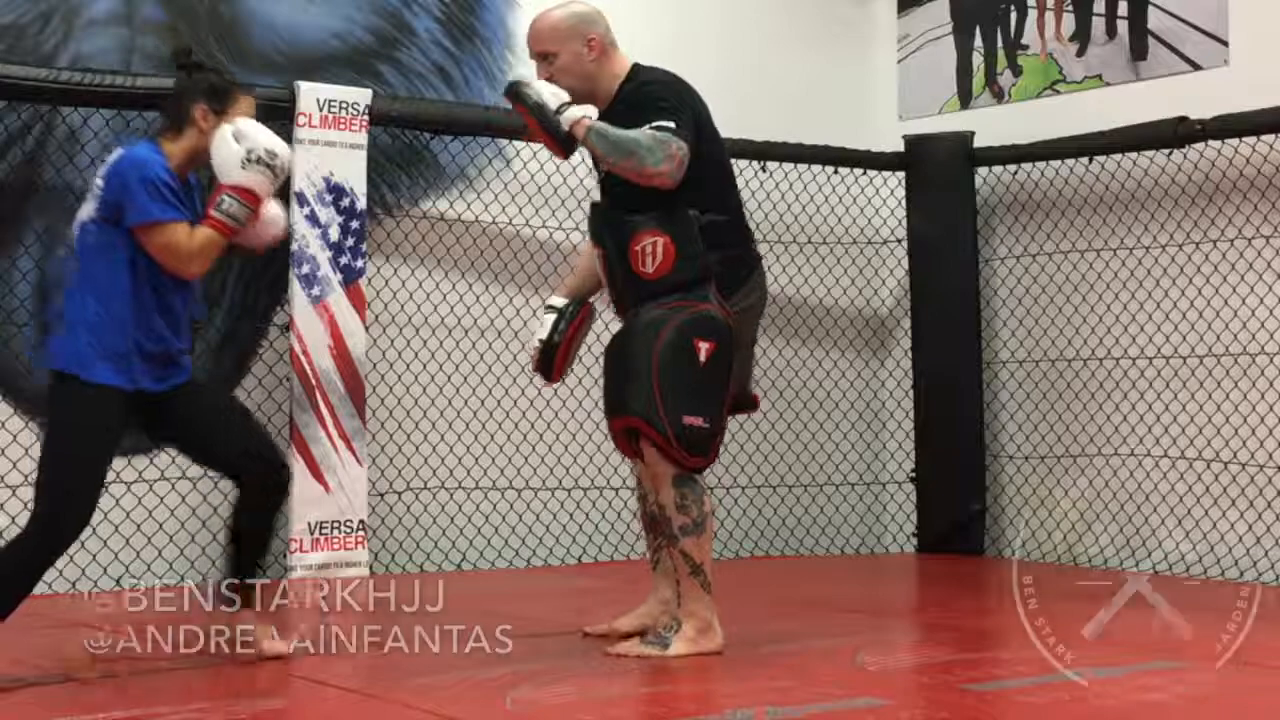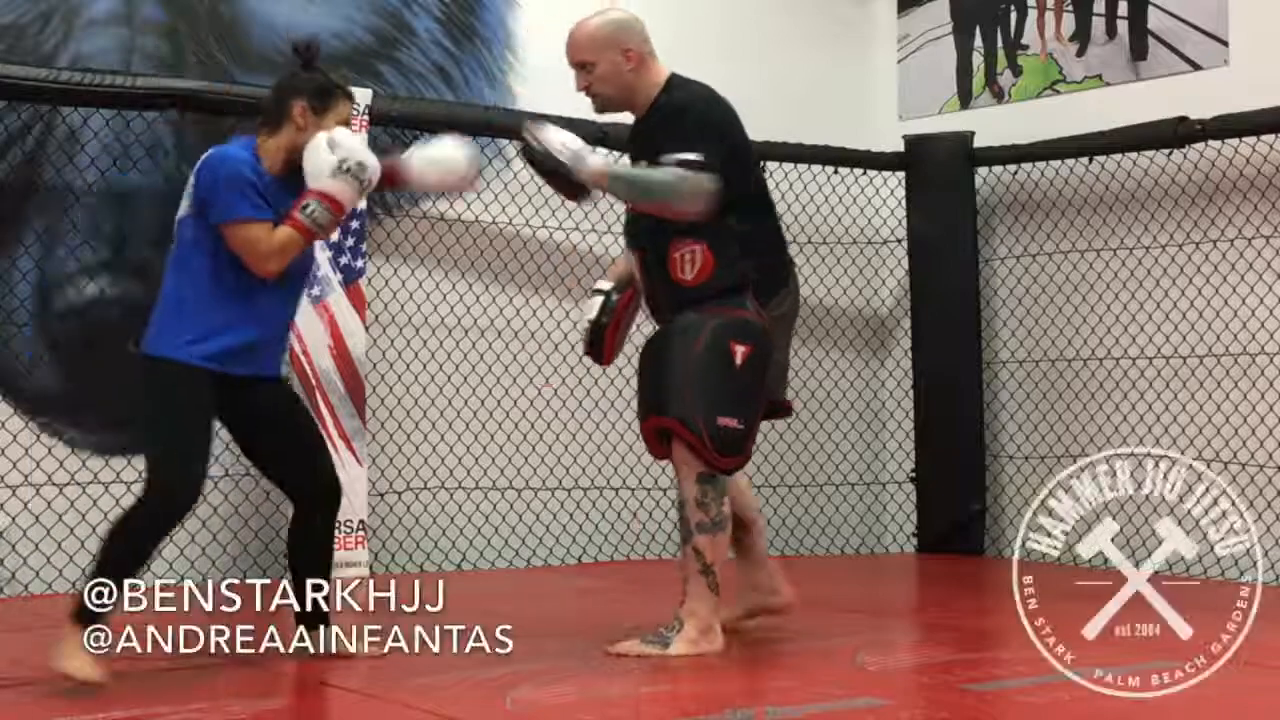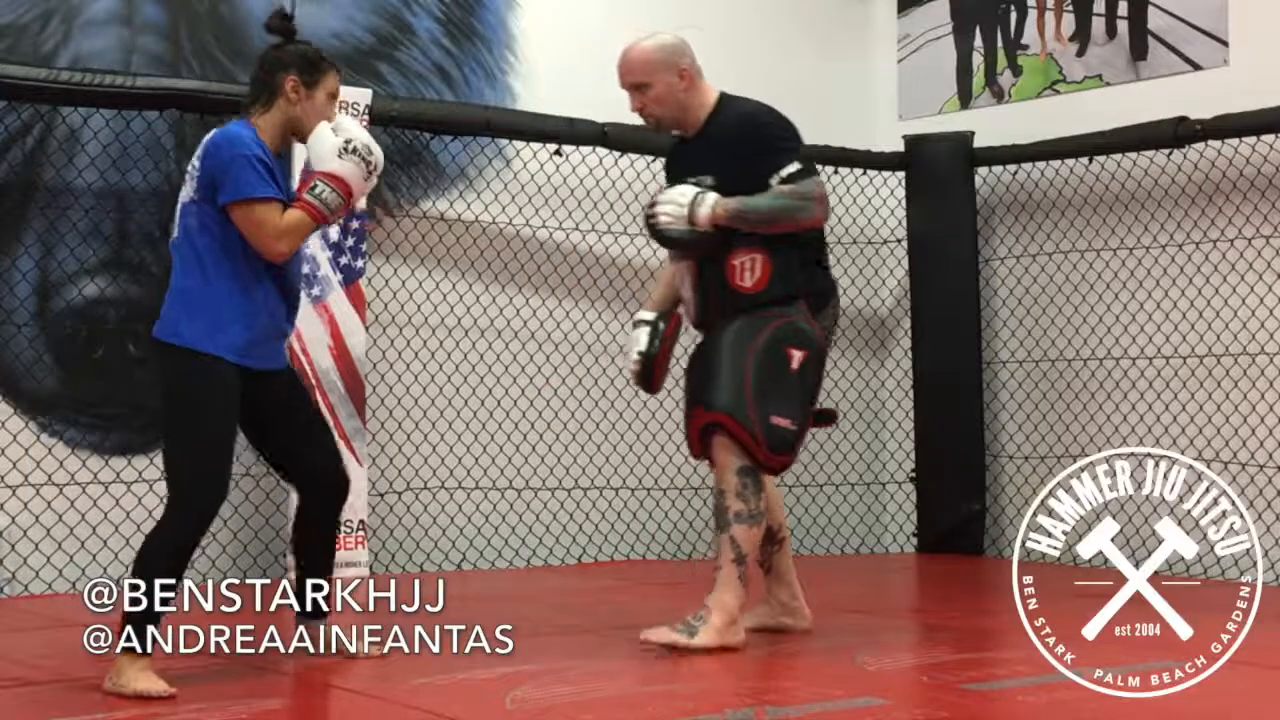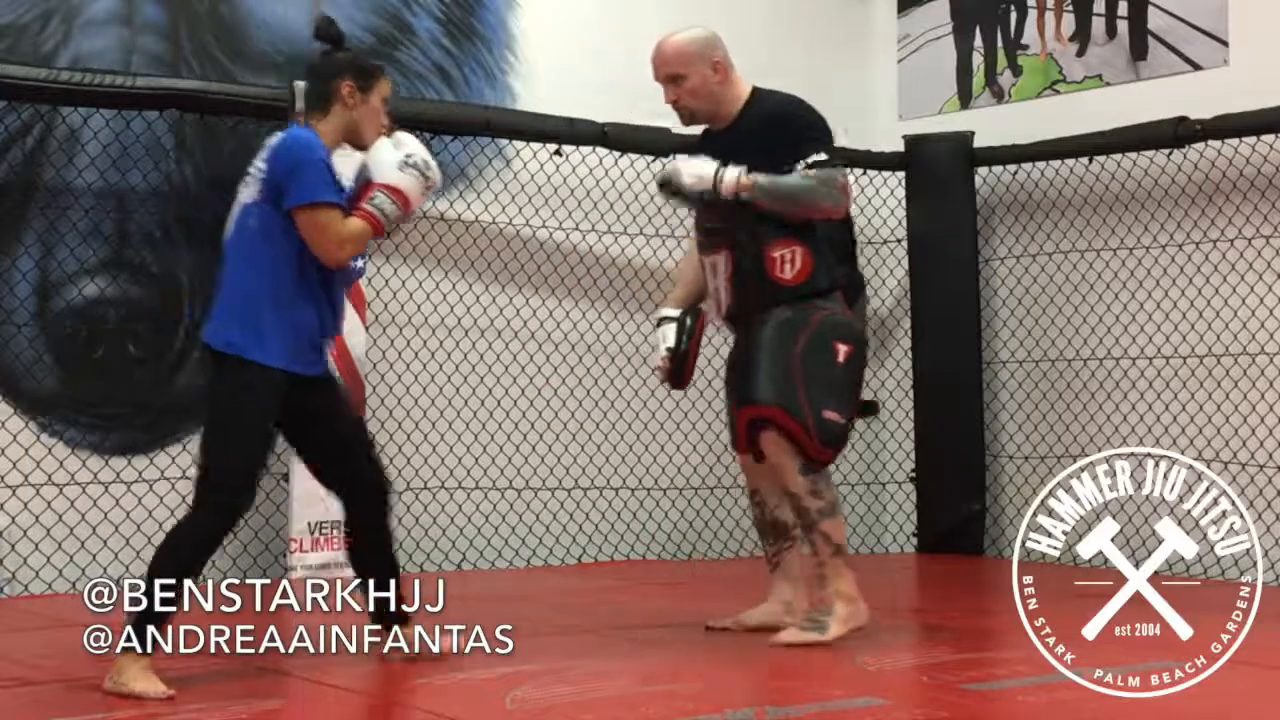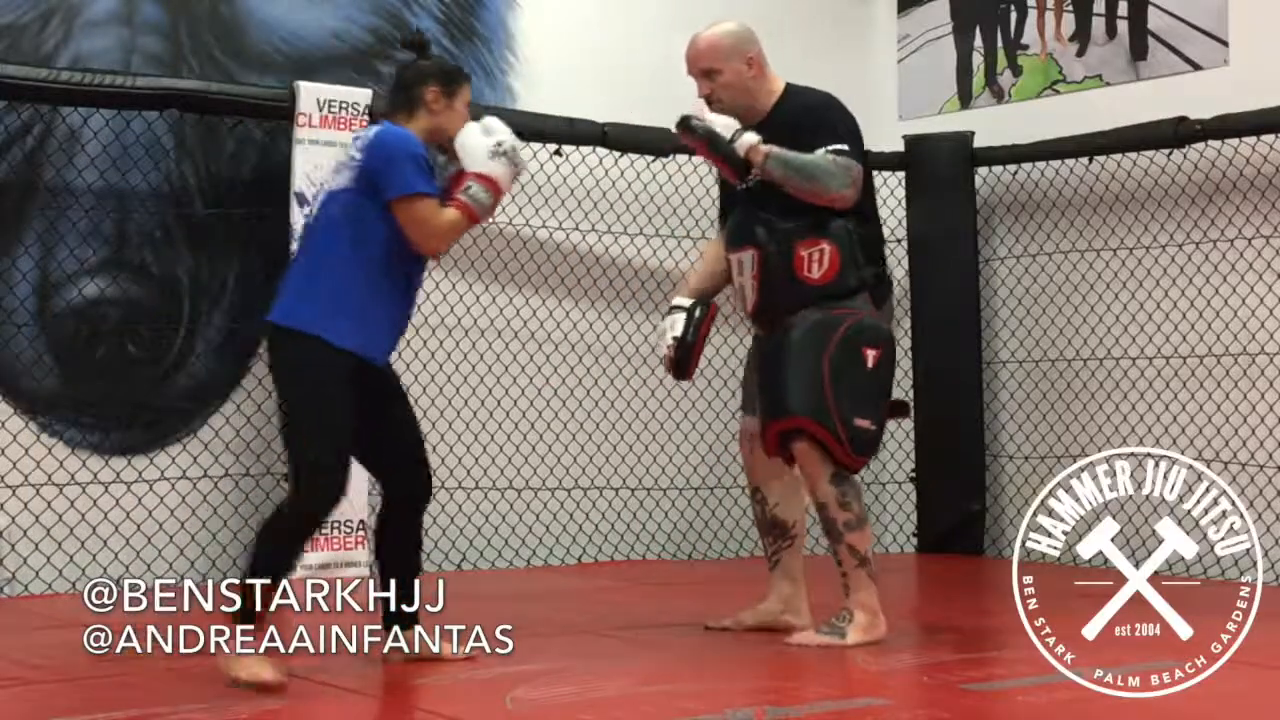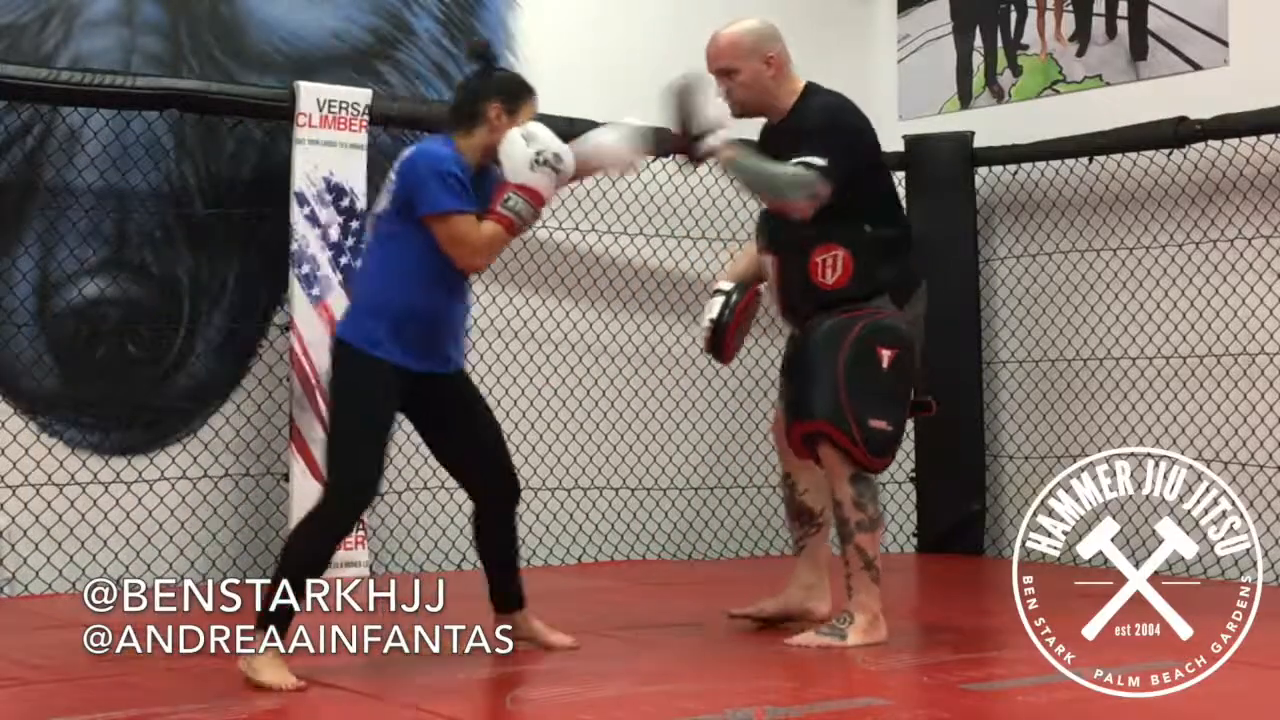
dt=0.3s
person 1, frame 1
left shoulder: (179, 181)
right shoulder: (137, 167)
right elbow: (186, 260)
left wrist: (245, 225)
right wrist: (243, 191)
left hip: (164, 374)
right hip: (95, 374)
left knee: (267, 475)
right knee: (59, 522)
left ankle: (245, 616)
person 1, frame 2
left shoulder: (290, 175)
right shoulder: (226, 165)
right elbow: (264, 258)
left wrist: (399, 174)
right wrist: (331, 194)
left hip: (253, 368)
right hip: (185, 359)
left knee: (320, 490)
right knee: (171, 495)
left ankle: (314, 627)
right ankle: (80, 631)
person 1, frame 3
left shoulder: (270, 156)
right shoulder: (233, 145)
right elbow: (274, 241)
left wrist: (329, 195)
right wrist: (333, 181)
left hip: (260, 356)
right hip: (203, 352)
left knee: (327, 481)
right knee: (197, 501)
left ankle: (313, 623)
right ankle: (130, 658)
person 1, frame 4
left shoulder: (303, 154)
right shoulder: (300, 148)
right elbow: (335, 248)
left wrist: (371, 211)
right wrist: (392, 198)
left hip: (299, 363)
right hip: (250, 359)
left knee: (368, 490)
right knee: (220, 508)
left ankle: (393, 626)
right ankle: (131, 654)
person 1, frame 5
left shoulder: (379, 147)
right shoulder: (397, 146)
left elbow: (407, 242)
right elbow: (430, 237)
left wrist: (460, 191)
right wrist: (482, 183)
left hip: (358, 349)
right hip: (314, 340)
left knee: (410, 482)
right knee: (318, 488)
left ankle: (401, 627)
right ankle: (243, 636)
person 1, frame 6
left shoulder: (472, 167)
right shoulder: (429, 162)
right elbow: (470, 253)
right wrist: (524, 189)
left hip: (433, 363)
right hip: (375, 353)
left knee: (499, 486)
right knee: (349, 496)
left ankle: (513, 614)
right ankle: (267, 641)
person 2, frame 1
left shoulder: (658, 93)
right shoulder: (611, 118)
left elbow: (664, 166)
right elbow: (614, 232)
left wrist: (577, 122)
right wrist: (562, 299)
left hip: (706, 299)
right hip: (669, 304)
left knee: (668, 451)
right knee: (648, 446)
left ankle: (699, 621)
right ankle: (666, 601)
person 2, frame 2
left shoulder: (694, 109)
right shoulder: (651, 122)
left elbow: (690, 200)
left wrist: (587, 164)
right wrist: (613, 285)
left hip: (741, 305)
right hip: (703, 308)
left knee: (694, 452)
right knee: (703, 453)
left ankle: (698, 622)
right ankle: (765, 581)
person 2, frame 3
left shoulder: (755, 125)
right shoulder: (682, 154)
left elbow: (812, 206)
left wrist: (713, 209)
right wrist: (650, 314)
left hip: (785, 315)
right hip: (736, 321)
left knee: (732, 447)
right knee: (739, 456)
left ankle: (721, 611)
right ankle: (785, 599)
person 2, frame 4
left shoulder: (786, 117)
right shoulder: (711, 148)
left elbow: (832, 198)
right elbow: (708, 243)
left wrist: (733, 181)
right wrist: (672, 310)
left hip: (812, 309)
right hip: (758, 319)
left knee: (785, 444)
right knee: (756, 452)
left ankle: (845, 599)
right ankle: (788, 597)
person 2, frame 5
left shoulder: (816, 113)
right shoulder: (735, 144)
left elbow: (843, 187)
right elbow: (731, 237)
left wrist: (749, 147)
right wrist: (687, 299)
left hip: (837, 311)
right hip: (780, 320)
left knee: (814, 451)
right knee: (762, 450)
left ankle: (864, 610)
right ankle: (785, 598)
person 2, frame 6
left shoulder: (830, 118)
right shoulder: (776, 131)
left elbow: (799, 201)
left wrist: (718, 145)
right wrist: (730, 282)
left hip: (868, 311)
right hip: (825, 313)
left knee: (837, 452)
right knee: (795, 438)
left ankle: (864, 613)
right ankle: (809, 587)
